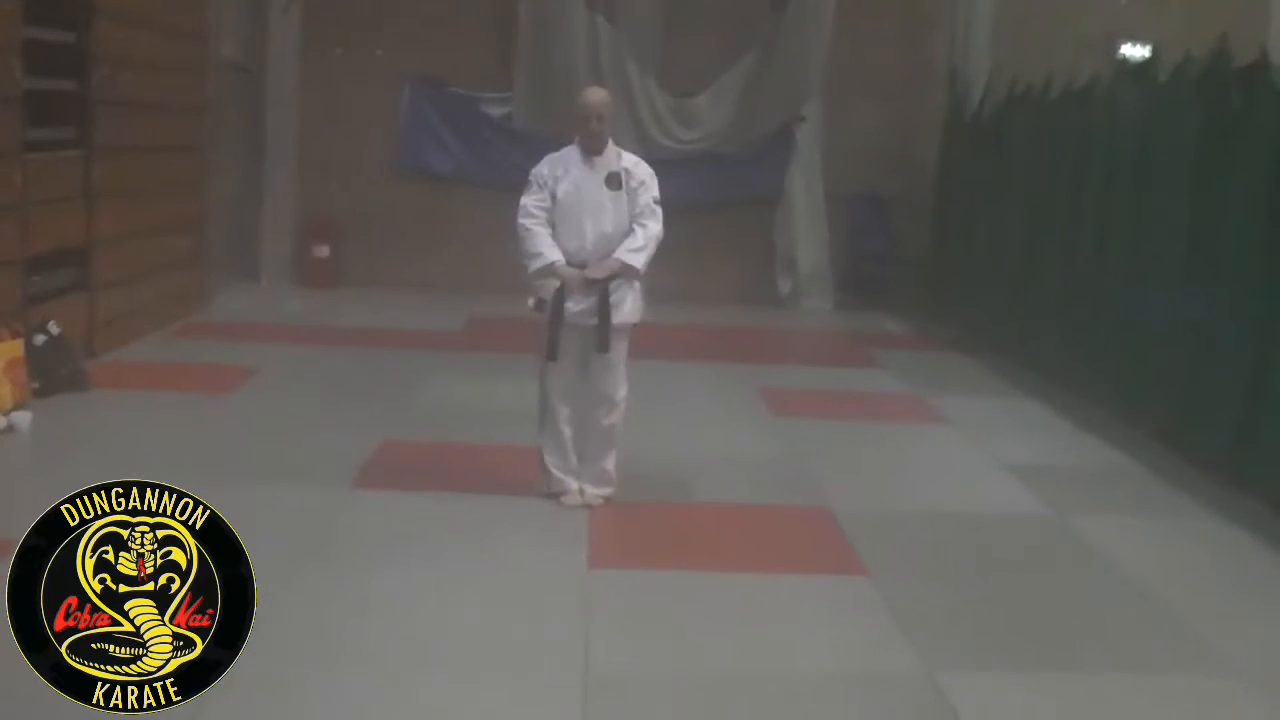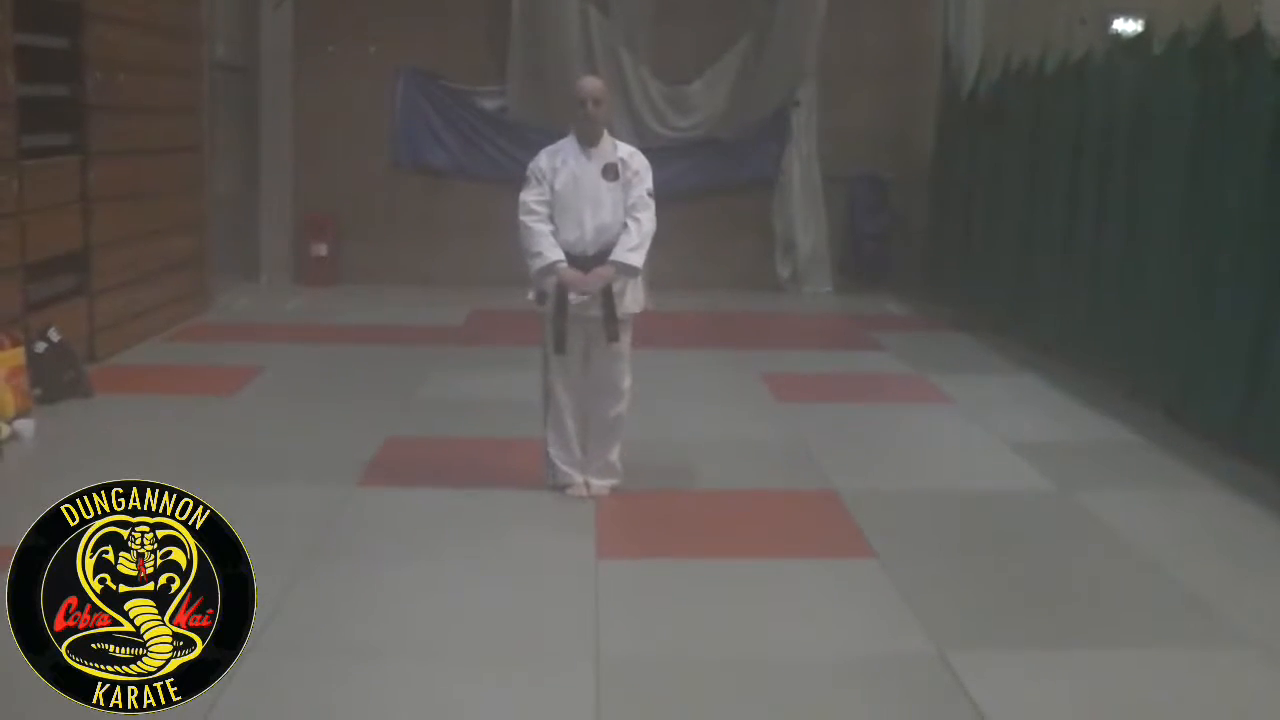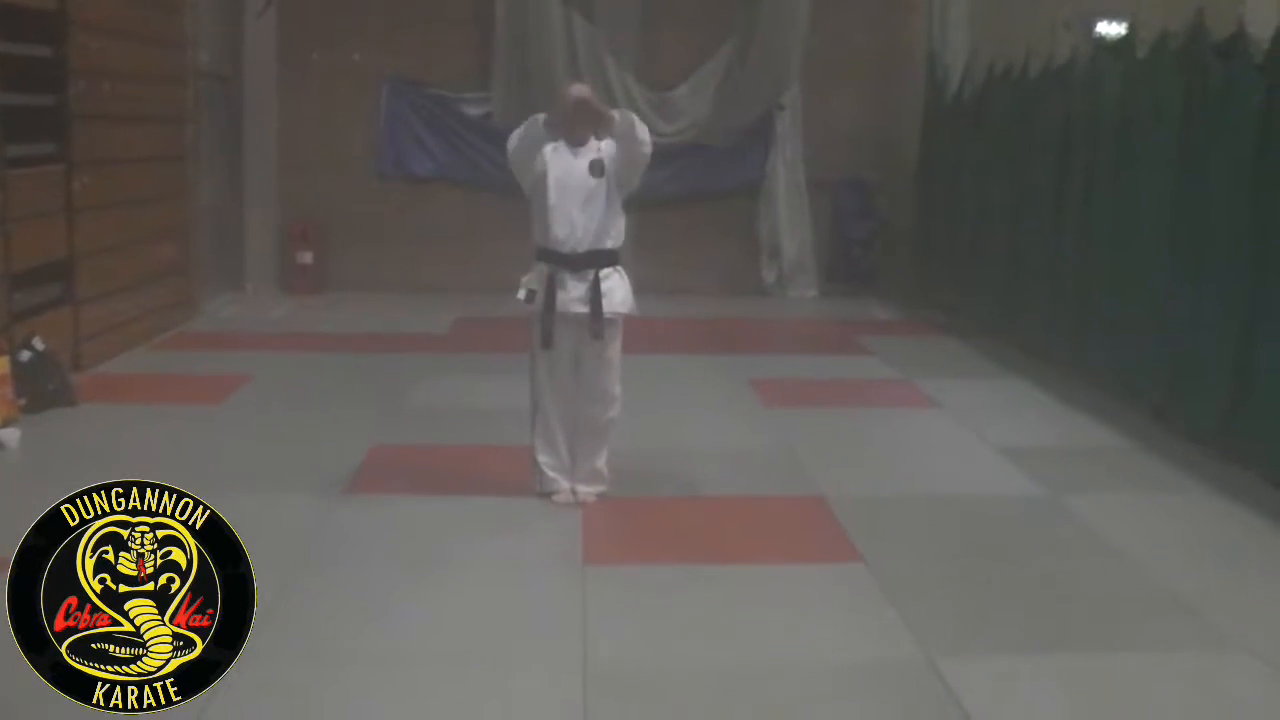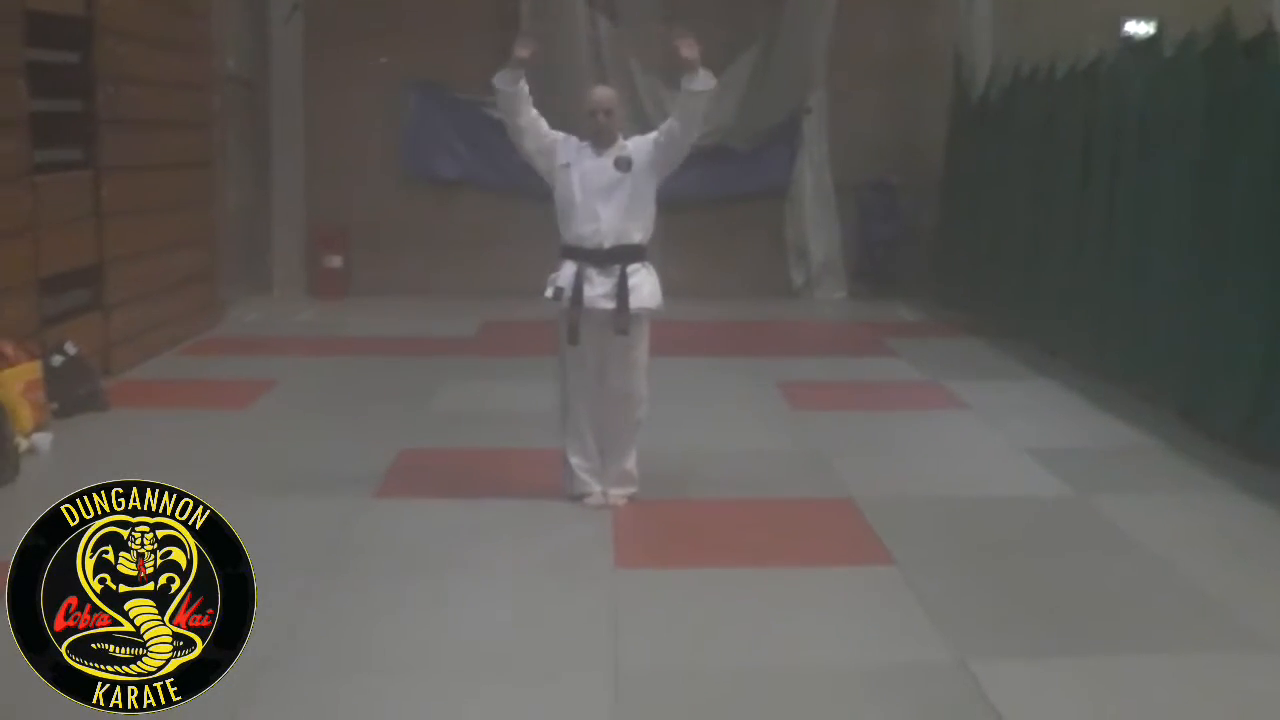
dt=1s
person 1, frame 1
left shoulder: (635, 169)
right shoulder: (551, 167)
left elbow: (650, 224)
right elbow: (531, 221)
left wrist: (616, 263)
right wrist: (558, 268)
left hip: (613, 295)
right hip: (563, 292)
left knee: (606, 392)
right knee: (559, 390)
left ankle: (596, 478)
right ankle: (563, 478)
person 1, frame 2
left shoulder: (631, 159)
right shoulder: (548, 160)
left elbow: (641, 220)
right elbow: (532, 219)
left wrist: (611, 270)
right wrist: (560, 271)
left hip: (614, 285)
right hip: (563, 284)
left knee: (610, 384)
right knee: (563, 383)
left ankle: (602, 470)
right ankle: (568, 471)
person 1, frame 3
left shoulder: (614, 155)
right shoulder: (542, 155)
left elbow: (640, 145)
right elbow: (518, 148)
left wrist: (611, 119)
right wrist: (551, 122)
left hip: (602, 284)
right hip: (552, 282)
left knee: (599, 390)
right knee: (551, 389)
left ankle: (588, 476)
right ankle: (555, 477)
person 1, frame 4
left shoulder: (647, 155)
right shoulder: (562, 154)
left elbow: (686, 124)
right elbow: (521, 121)
left wrist: (692, 73)
right wrist: (516, 71)
left hip: (629, 283)
right hip: (579, 282)
left knee: (626, 389)
right knee: (580, 388)
left ankle: (617, 478)
right ankle: (586, 479)
